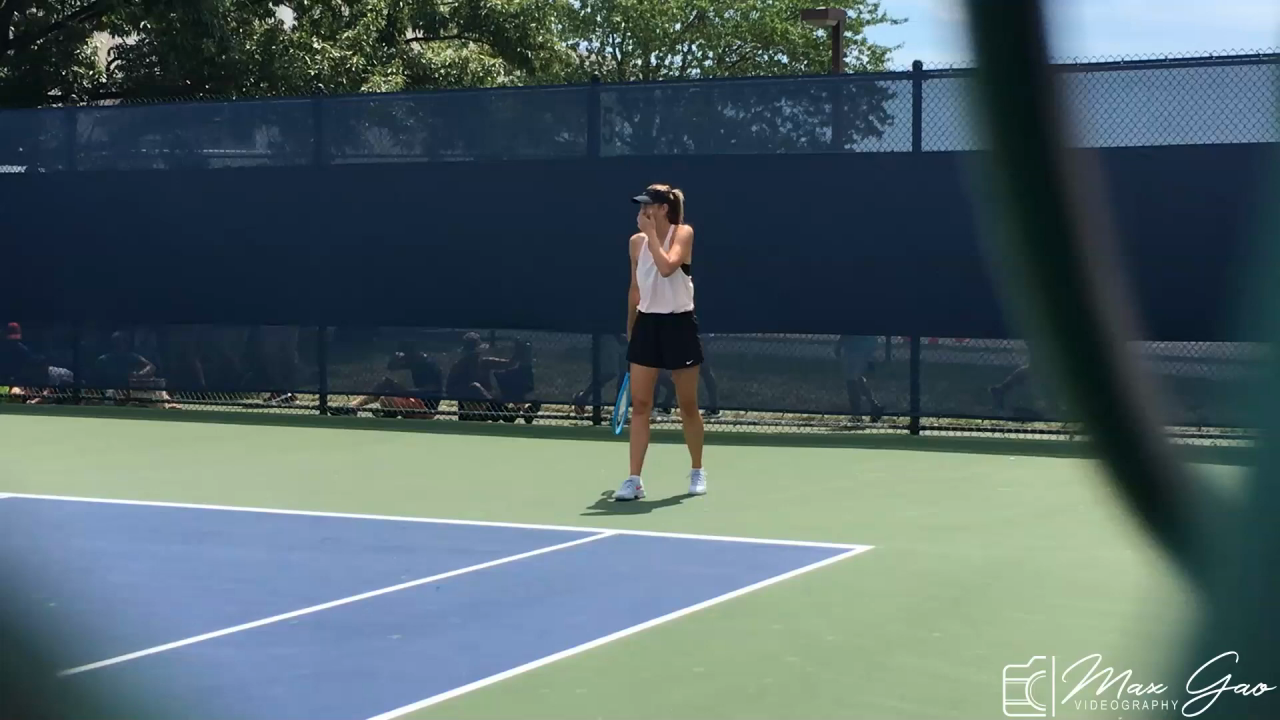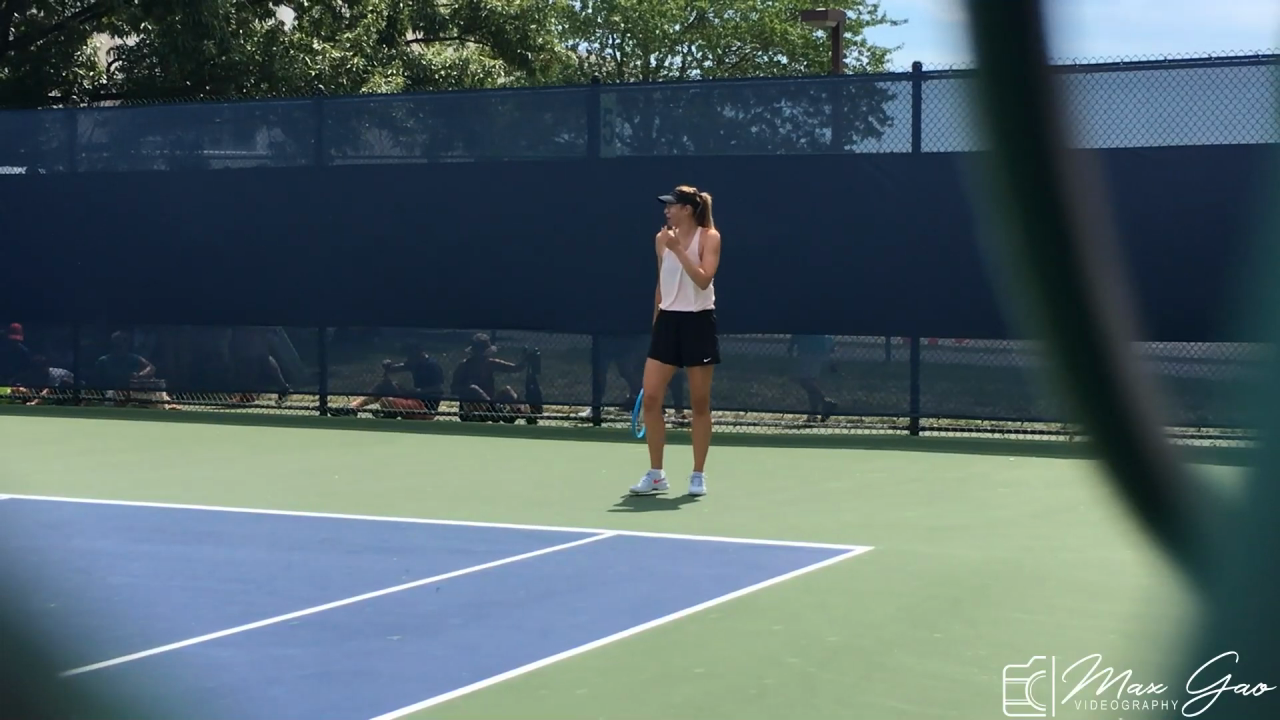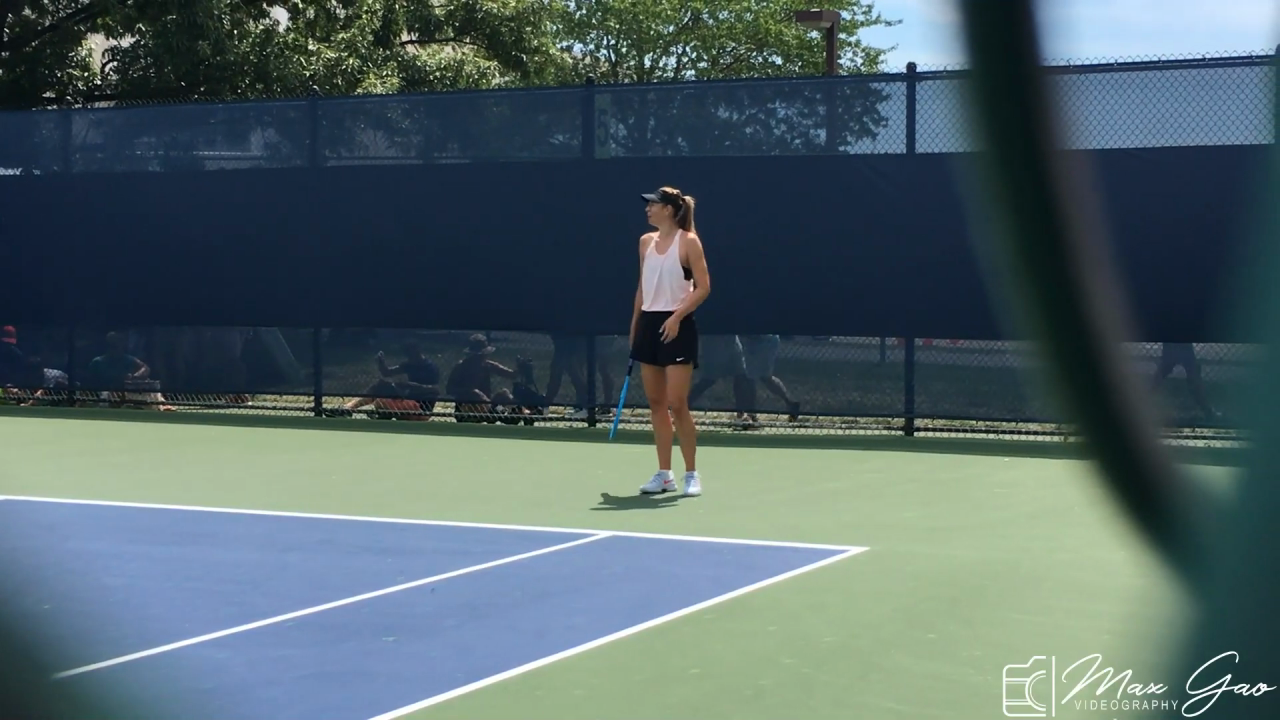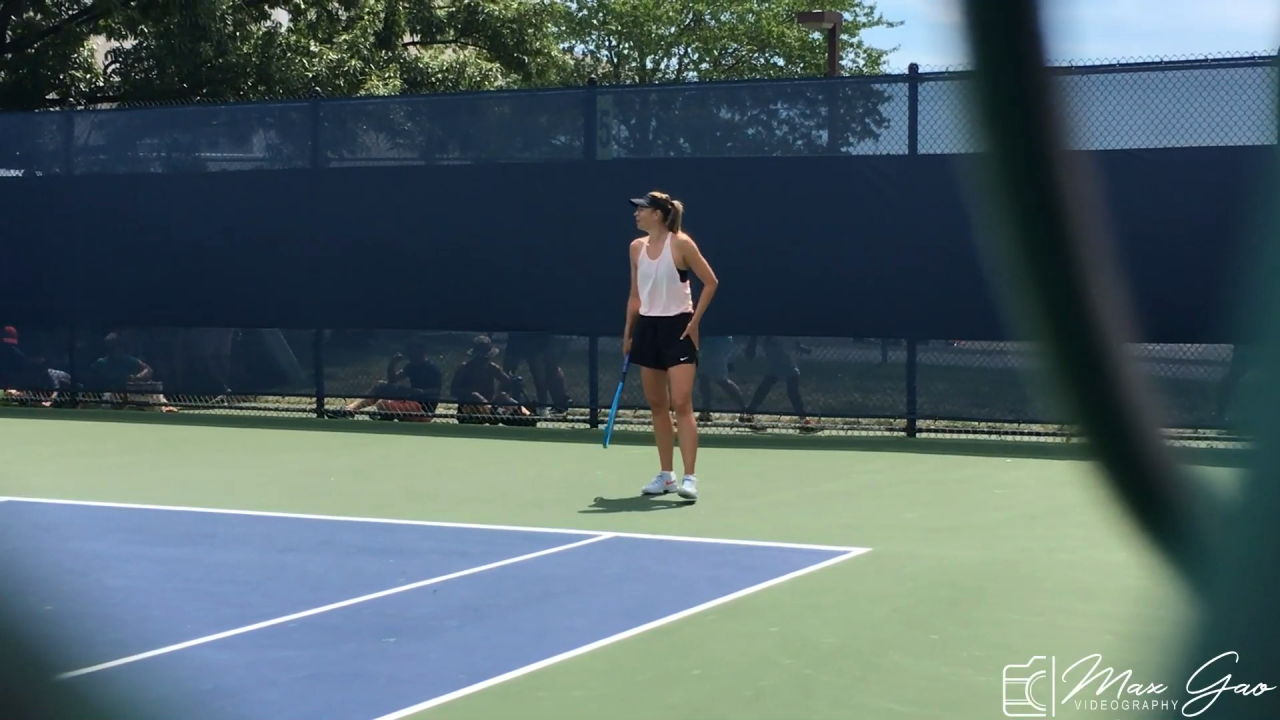
dt=0.5s
person 1, frame 1
left shoulder: (682, 233)
right shoulder: (636, 241)
left elbow: (666, 267)
left wrist: (651, 234)
right wrist: (630, 328)
left hip: (678, 324)
right hip: (647, 325)
left knee: (688, 406)
right knee: (640, 405)
left ankle: (697, 472)
right ankle: (634, 480)
person 1, frame 2
left shoulder: (709, 237)
right shoulder: (662, 239)
left elbow: (704, 280)
left wrist: (678, 248)
right wrist: (655, 321)
left hip: (697, 323)
right hip: (667, 323)
left knee: (699, 405)
right knee: (650, 399)
left ankle: (698, 475)
right ankle: (655, 473)
person 1, frame 3
left shoulder: (688, 241)
right shoulder: (645, 242)
left elbow: (703, 288)
left wrist: (677, 317)
right wrist: (634, 325)
left hip: (677, 328)
right hip: (649, 325)
left knee: (677, 405)
right knee: (656, 403)
left ankle: (691, 473)
right ankle: (664, 474)
person 1, frame 4
left shoulder: (680, 243)
right shoulder: (636, 247)
left elbow: (711, 282)
left wrist: (695, 321)
right wrist: (628, 332)
left hip: (677, 327)
right hip: (647, 327)
left knee: (681, 404)
right knee: (656, 405)
left ankle: (689, 478)
right ankle: (666, 475)
